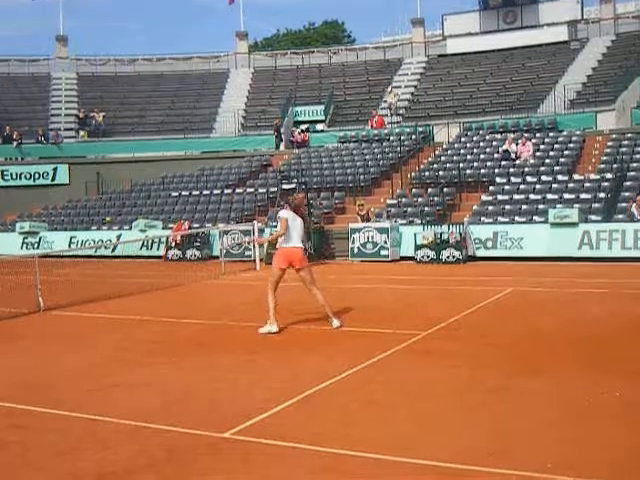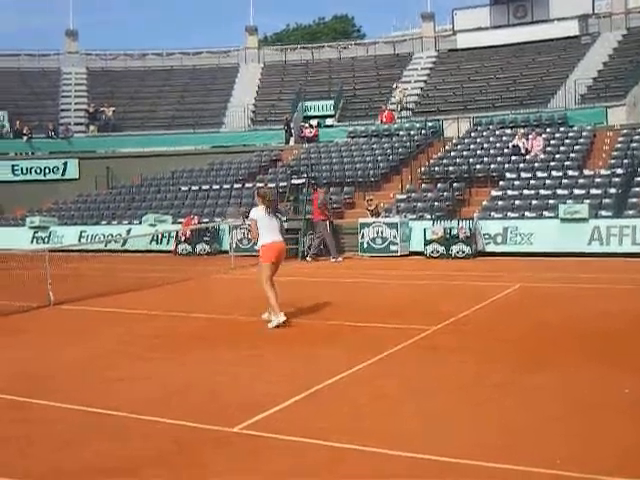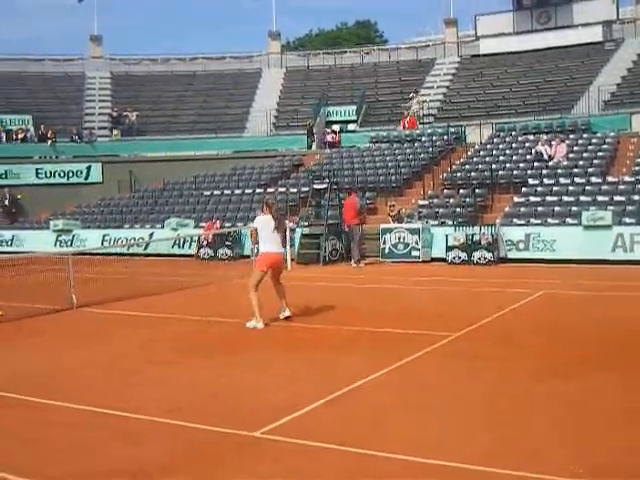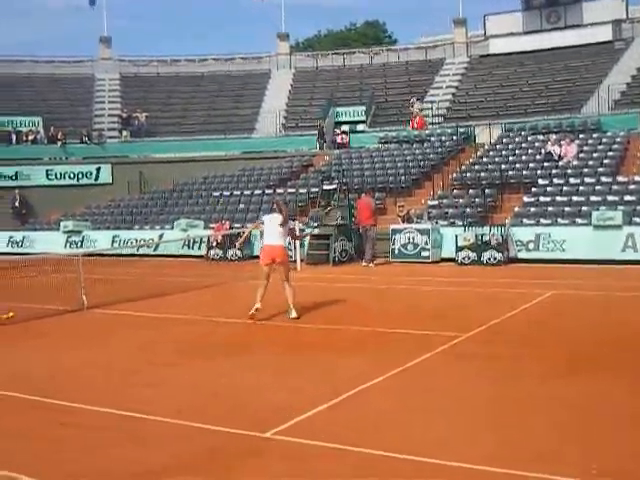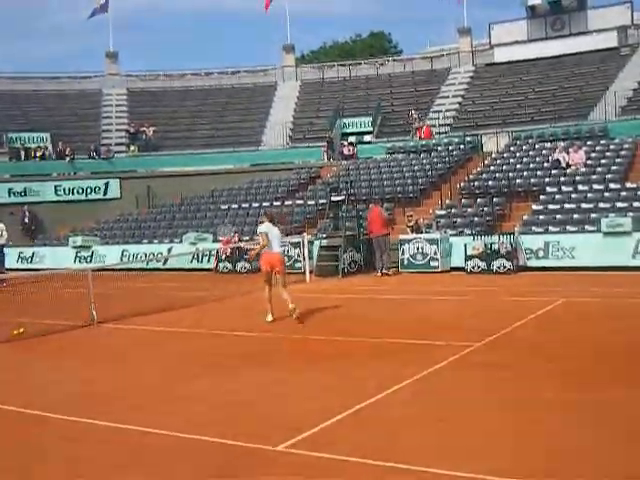
dt=0.4s
person 1, frame 1
left shoulder: (283, 213)
right shoulder: (300, 220)
left elbow: (282, 231)
left wrist: (266, 239)
left hip: (283, 252)
right hip: (298, 253)
left knee: (271, 289)
right knee: (313, 288)
left ankle: (272, 323)
right ankle: (333, 319)
person 1, frame 2
left shoulder: (254, 211)
right shoulder: (274, 212)
left elbow: (255, 234)
left wrist: (253, 235)
left hip: (268, 248)
right hip: (281, 246)
left knee: (266, 284)
right knee: (268, 280)
left ankle: (278, 315)
right ankle: (273, 311)
person 1, frame 3
left shoulder: (258, 219)
right shoulder: (281, 222)
left elbow: (254, 241)
left hip: (265, 257)
right hip: (279, 257)
left knee: (252, 287)
right knee: (276, 281)
left ankle: (258, 320)
right ankle: (285, 310)
person 1, frame 4
left shoulder: (267, 217)
right shoulder: (287, 221)
left elbow: (252, 228)
right elbow: (295, 237)
left wrist: (241, 240)
left hip: (267, 250)
right hip: (280, 250)
left knee: (264, 282)
right knee: (286, 282)
left ankle: (257, 304)
right ankle: (292, 310)
person 1, frame 5
left shoulder: (262, 227)
right shoulder: (276, 229)
left elbow: (265, 243)
left wrist: (255, 252)
left hip: (266, 258)
right hip: (278, 257)
left knee: (268, 286)
right knee: (283, 288)
left ankle: (269, 314)
right ankle: (291, 305)
